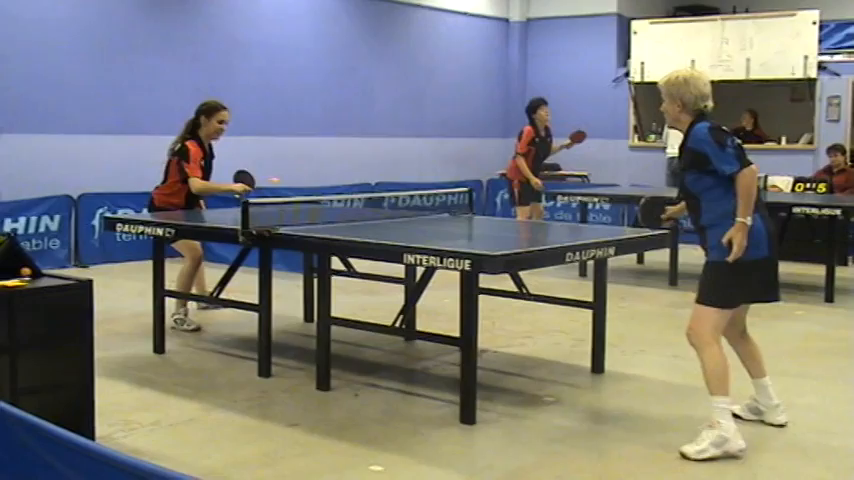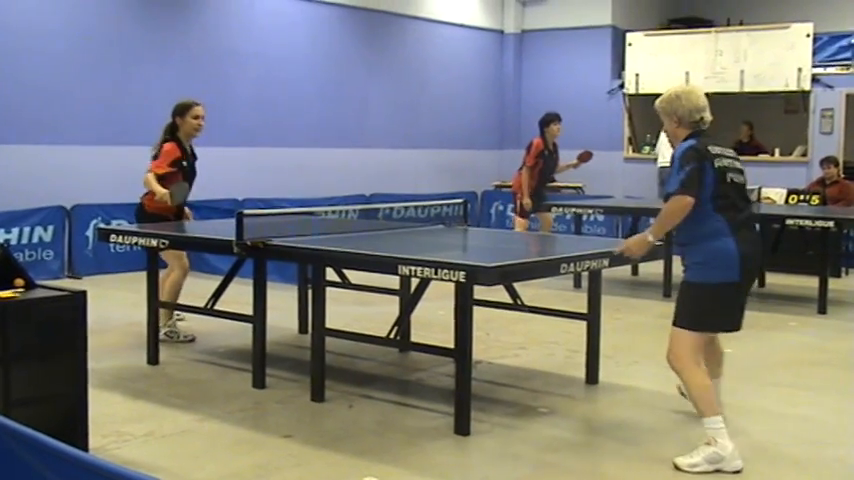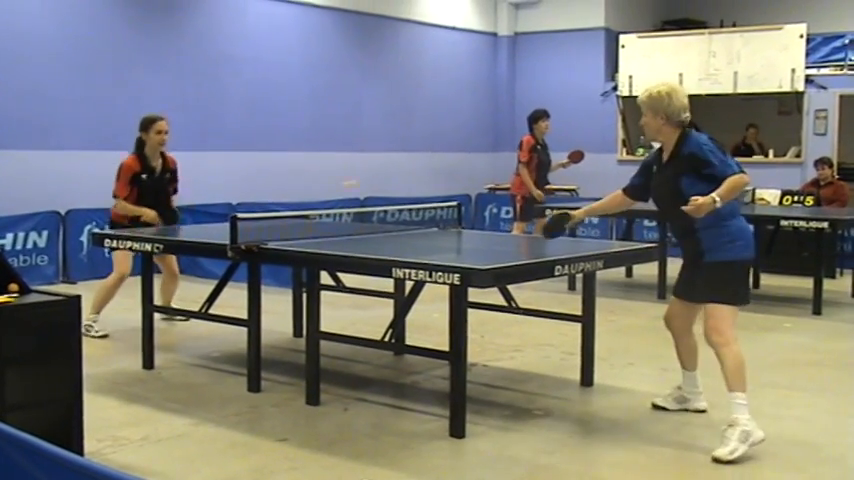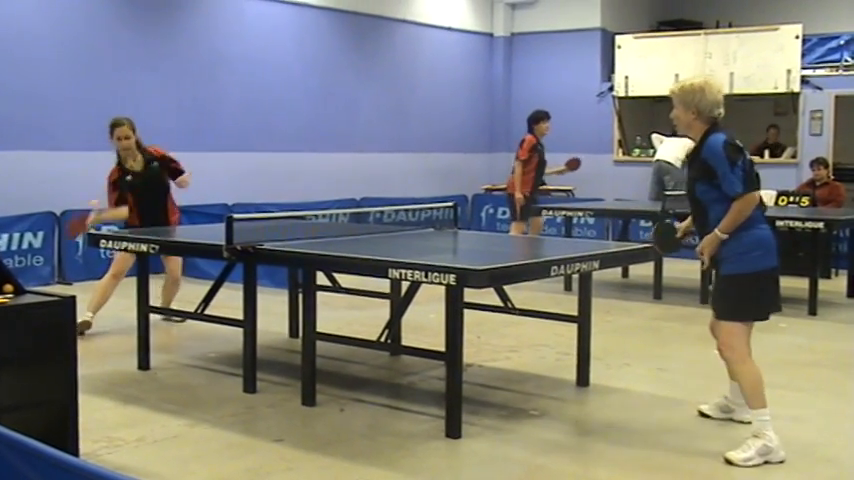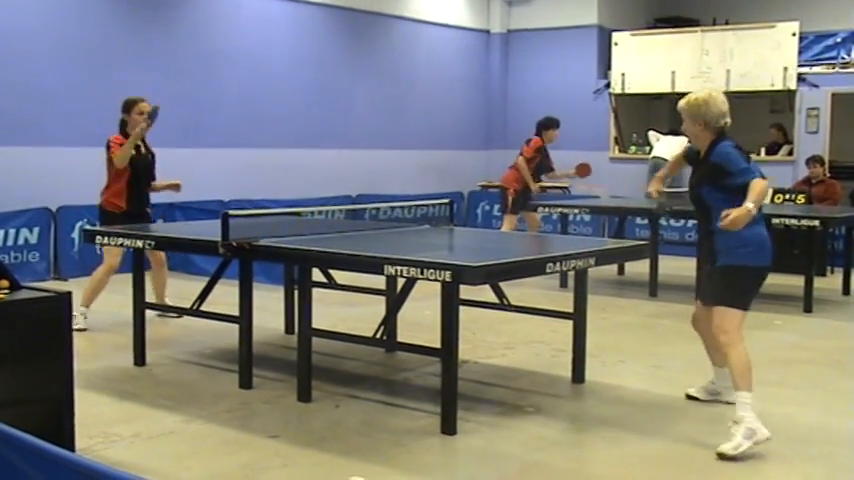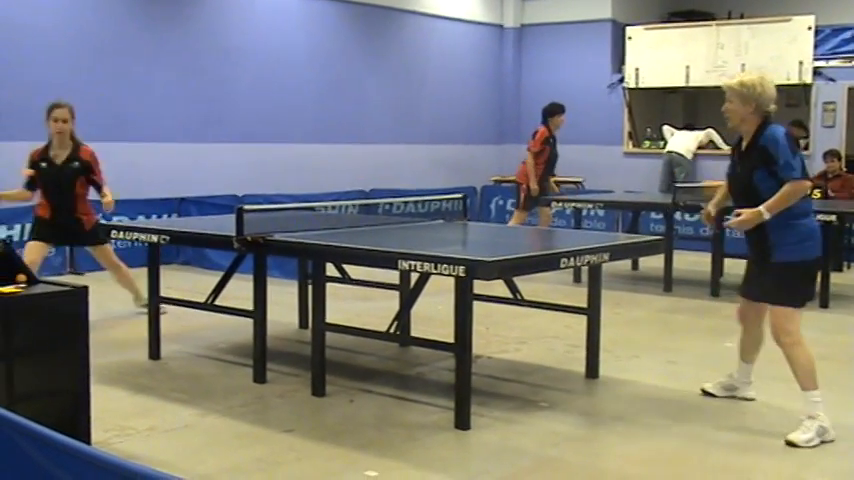
dt=0.5s
person 1, frame 1
left shoulder: (704, 134)
right shoulder: (699, 137)
left elbow: (747, 173)
left wrist: (742, 224)
right wrist: (680, 209)
left hip: (739, 245)
right hip: (748, 245)
left knee: (701, 332)
right knee: (732, 327)
left ankle: (723, 431)
right ankle: (768, 403)
person 1, frame 2
left shoulder: (689, 151)
right shoulder: (724, 152)
left elbow: (682, 200)
left wrist: (648, 237)
right wrist: (664, 228)
left hip: (712, 263)
right hip: (739, 257)
left knee: (681, 355)
right knee: (702, 333)
left ankle: (720, 447)
right ankle: (709, 393)
person 1, frame 3
left shoulder: (697, 144)
right shoulder: (656, 159)
left elbow: (739, 178)
right elbow: (627, 196)
left wrist: (712, 201)
right wrist: (583, 214)
left hip: (726, 248)
right hip: (699, 252)
left knee: (718, 333)
right knee: (677, 321)
left ankle: (743, 424)
right ankle: (691, 392)
person 1, frame 4
left shoulder: (719, 147)
right shoulder: (703, 149)
left elbow: (748, 197)
left wrist: (716, 236)
right wrist: (690, 224)
left hip: (745, 257)
right hip: (735, 257)
left knee: (732, 347)
right knee: (720, 330)
left ankle: (767, 438)
right ankle: (737, 403)
person 1, frame 5
left shoulder: (724, 153)
right shoulder: (704, 151)
left elbow: (759, 181)
right elbow: (682, 158)
left wrist: (747, 210)
right wrist: (657, 183)
left hip: (743, 254)
right hip: (723, 255)
left knee: (726, 333)
right knee: (702, 319)
left ankle: (748, 422)
right ankle: (721, 385)
person 1, frame 6
left shoulder: (774, 138)
right shoulder: (740, 146)
left elbow: (800, 183)
right elbow: (734, 182)
left wrist: (761, 213)
right wrist: (713, 205)
left hip: (794, 246)
right hip: (765, 247)
left knee: (785, 332)
right knee: (748, 315)
left ankle: (817, 417)
right ankle: (740, 382)
person 2, frame 1
left shoulder: (204, 146)
right shoulder: (190, 149)
right elbow: (195, 185)
left wrist: (196, 200)
right wrist: (232, 188)
left hip: (180, 207)
right hip: (165, 209)
left knee: (194, 250)
right knee: (195, 255)
left ankle: (204, 295)
right ankle: (179, 314)
person 2, frame 2
left shoulder: (188, 150)
right shoulder: (170, 149)
right elbow: (149, 177)
left wrist: (181, 207)
right wrist: (159, 190)
left hip: (167, 215)
right hip: (153, 216)
left knee: (175, 264)
right knee: (181, 266)
left ankle: (161, 311)
right ankle: (165, 327)
person 2, frame 3
left shoulder: (170, 163)
right shoulder: (129, 165)
right elbow: (120, 204)
left wrist: (172, 209)
right wrist: (144, 211)
left hip: (154, 227)
right hip: (126, 226)
left knee: (172, 271)
right knee: (122, 272)
left ankle: (166, 308)
right ankle: (90, 320)
person 2, frame 4
left shoulder: (157, 157)
right shoulder: (116, 175)
left elbow: (182, 176)
right elbow: (120, 210)
left wrist: (183, 180)
right wrist: (98, 216)
left hip: (167, 225)
right hip: (137, 227)
left knee: (174, 276)
right knee: (116, 271)
left ankle: (165, 310)
right ankle: (87, 316)
person 2, frame 5
left shoulder: (148, 150)
right shoulder: (117, 142)
right elbow: (120, 165)
left wrist: (167, 186)
right wrist: (133, 135)
left hip: (140, 213)
right hip: (115, 213)
left knee: (160, 260)
right knee: (111, 265)
left ankle: (161, 304)
right ankle: (80, 312)
person 2, frame 6
left shoulder: (85, 155)
right shoulder: (37, 157)
left elbow: (100, 186)
right elbow: (28, 193)
left wrist: (107, 197)
left hip: (82, 221)
right hip: (48, 222)
left knee: (113, 264)
right knee: (27, 265)
left ankle: (141, 300)
